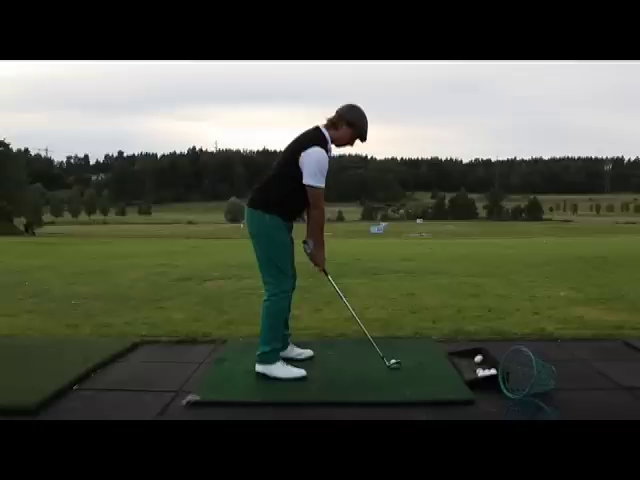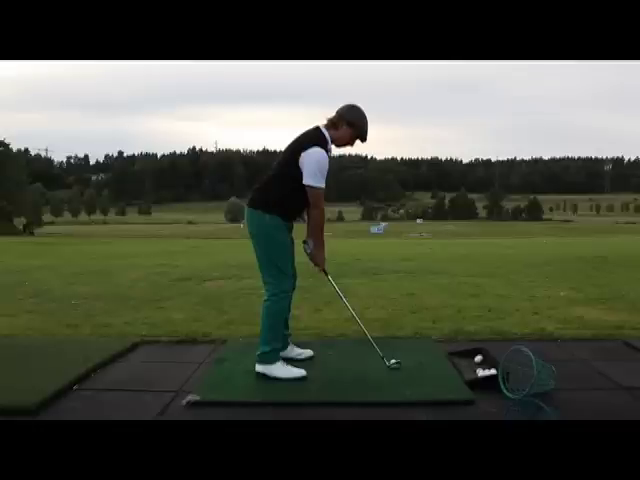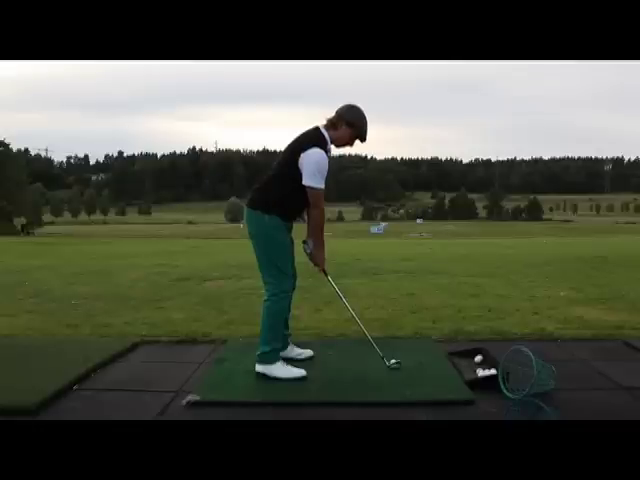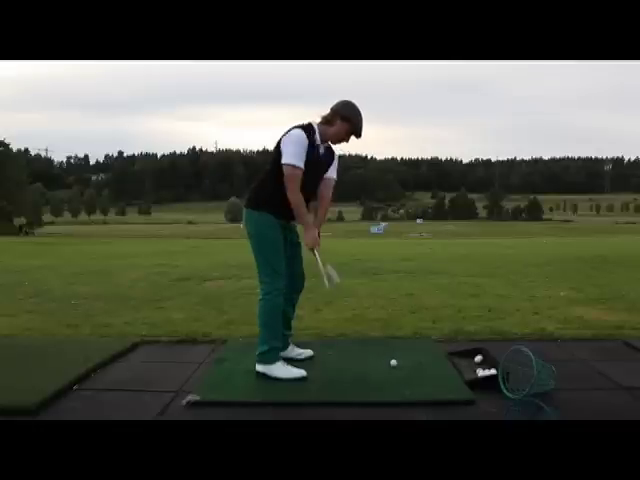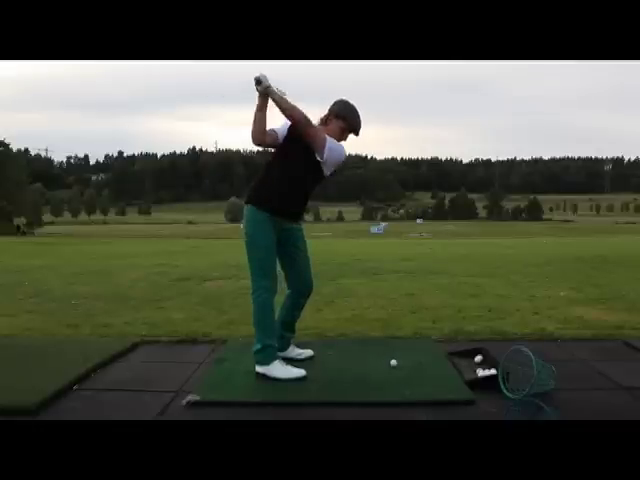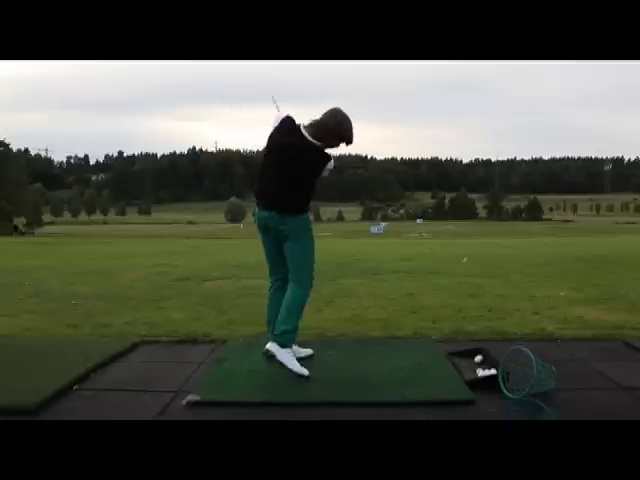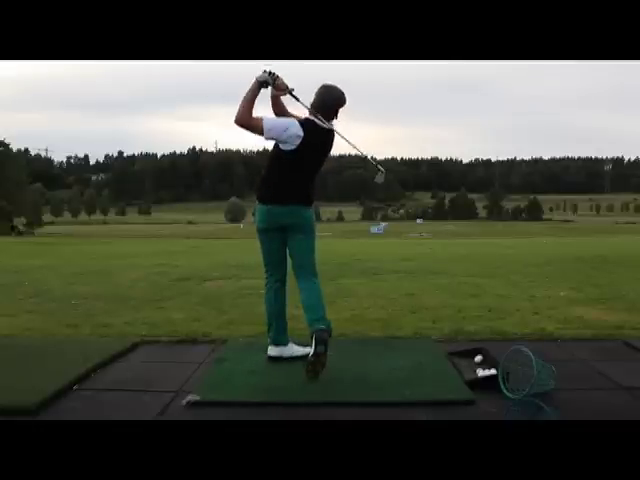
dt=0.4s
person 1, frame 1
left shoulder: (315, 141)
right shoulder: (317, 151)
left elbow: (310, 201)
right elbow: (317, 205)
left wrist: (310, 238)
right wrist: (318, 248)
left hip: (275, 216)
right hip: (267, 217)
left knee: (287, 282)
right knee: (279, 286)
left ankle: (281, 344)
right ankle: (267, 359)
person 1, frame 2
left shoulder: (316, 141)
right shoulder: (317, 151)
left elbow: (311, 201)
right elbow: (317, 206)
left wrist: (310, 238)
right wrist: (319, 248)
left hip: (275, 216)
right hip: (267, 217)
left knee: (287, 282)
right knee: (279, 286)
left ankle: (281, 344)
right ankle: (267, 359)
person 1, frame 3
left shoulder: (315, 142)
right shoulder: (316, 152)
left elbow: (311, 202)
right elbow: (317, 206)
left wrist: (310, 239)
right wrist: (319, 248)
left hip: (274, 216)
right hip: (266, 217)
left knee: (287, 282)
right knee: (279, 286)
left ankle: (281, 344)
right ankle: (267, 359)
person 1, frame 4
left shoulder: (330, 155)
right shoulder: (299, 136)
left elbow: (324, 195)
right elbow: (292, 188)
left wrist: (314, 229)
right wrist: (308, 228)
left hip: (283, 220)
right hip: (263, 215)
left knee: (294, 282)
right knee: (275, 286)
left ankle: (281, 343)
right ankle: (267, 358)
person 1, frame 5
left shoulder: (335, 152)
right shoulder: (292, 129)
left elbow: (304, 124)
right elbow: (259, 139)
left wrist: (272, 93)
right wrist: (263, 98)
left hip: (289, 222)
right hip: (260, 214)
left knee: (303, 285)
right knee: (265, 285)
left ankle: (282, 344)
right ankle: (266, 358)
person 1, frame 6
left shoulder: (284, 125)
right shoulder: (322, 159)
left hip: (264, 213)
right hip: (292, 218)
left knee: (280, 279)
right knee: (301, 282)
left ankle: (280, 340)
right ankle: (282, 341)
person 1, frame 7
left shoulder: (296, 130)
right shoulder: (328, 135)
left elbow: (242, 119)
left wrist: (258, 84)
right wrist: (276, 94)
left hip: (269, 210)
right hip: (300, 212)
left knee: (275, 279)
right knee: (307, 276)
left ankle: (278, 342)
right ankle: (319, 329)
